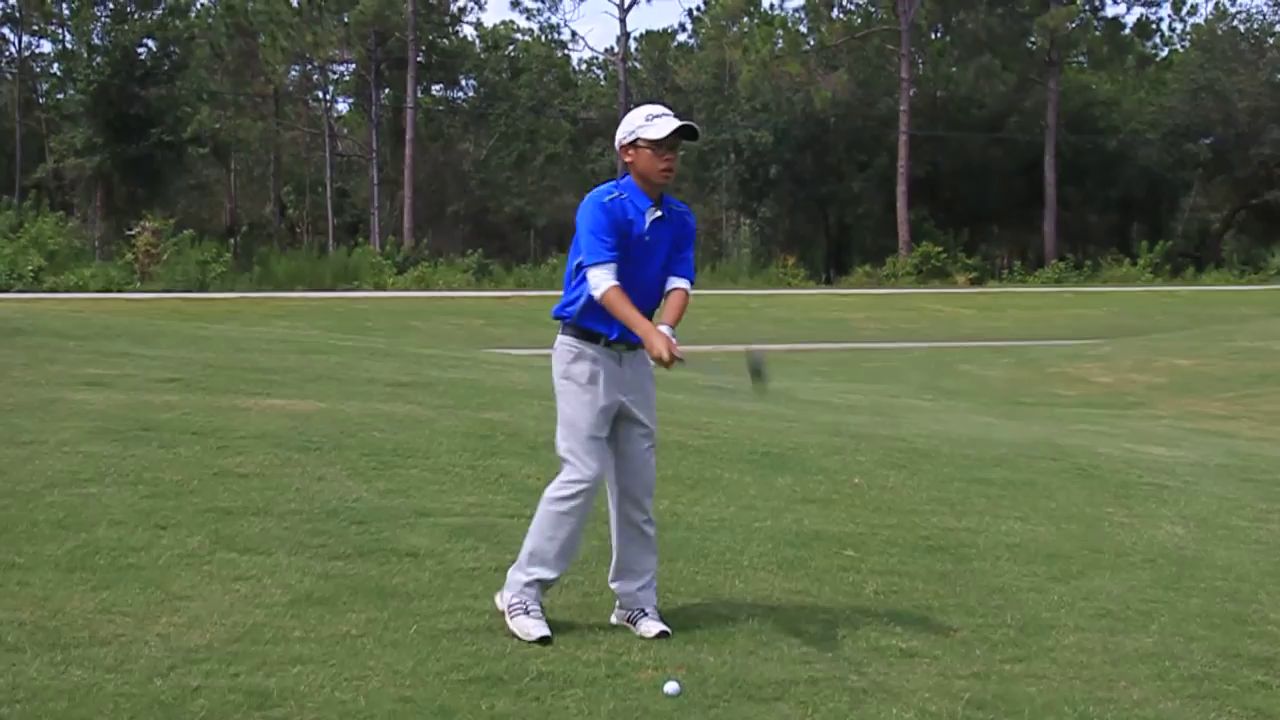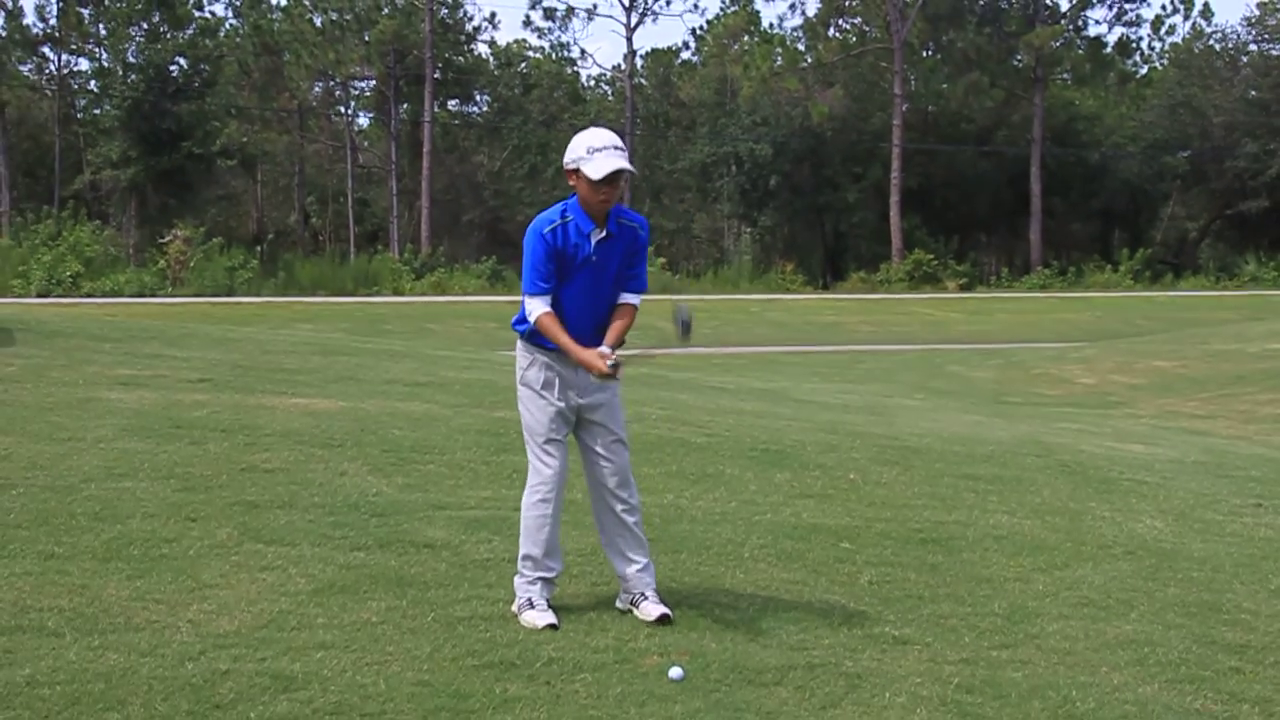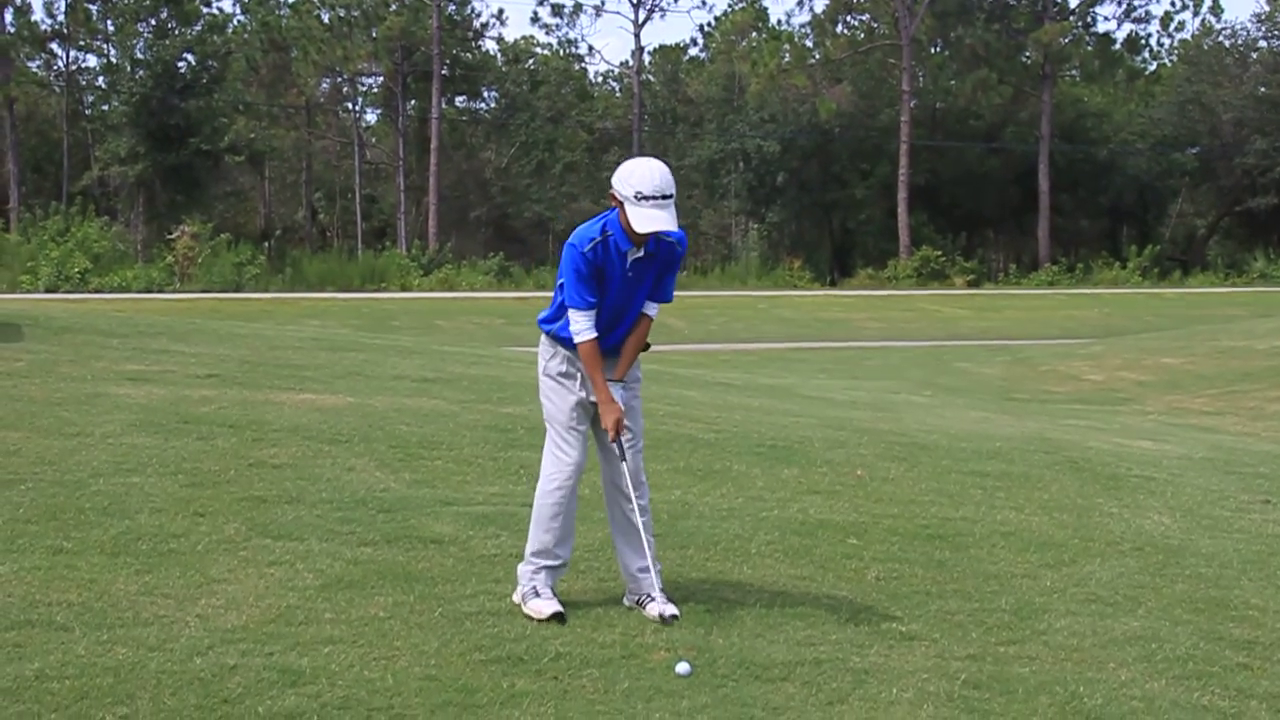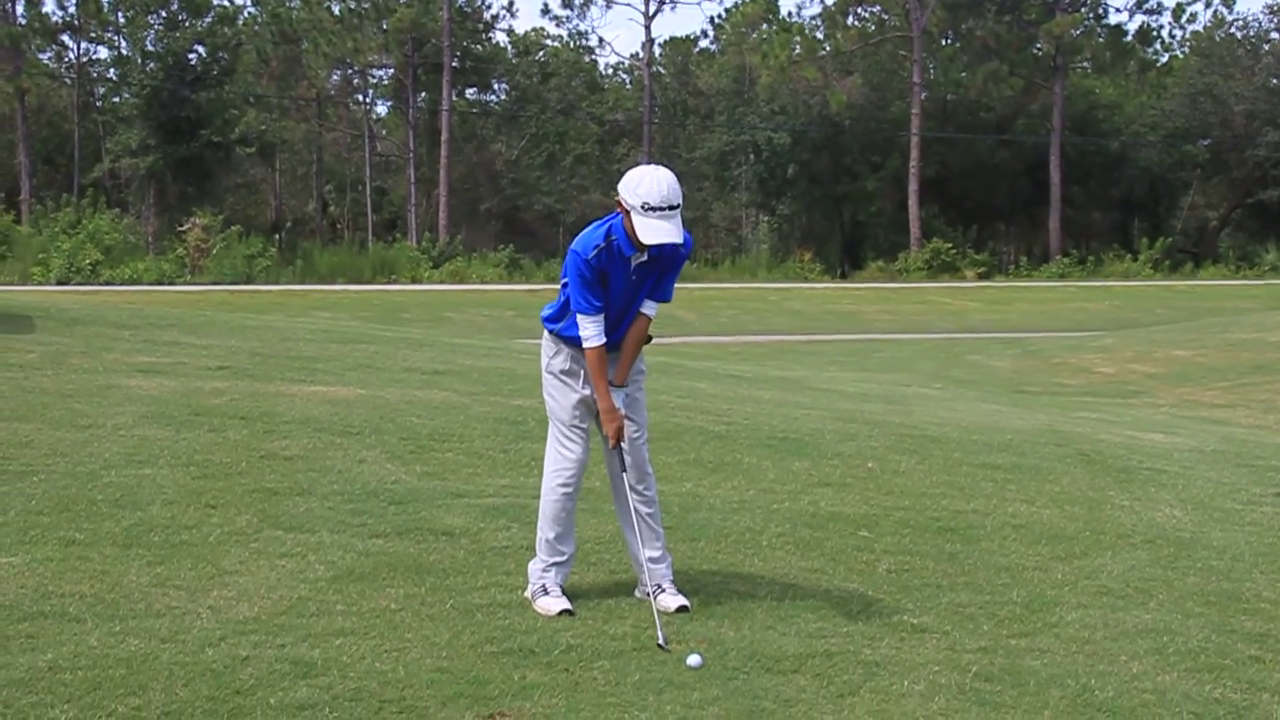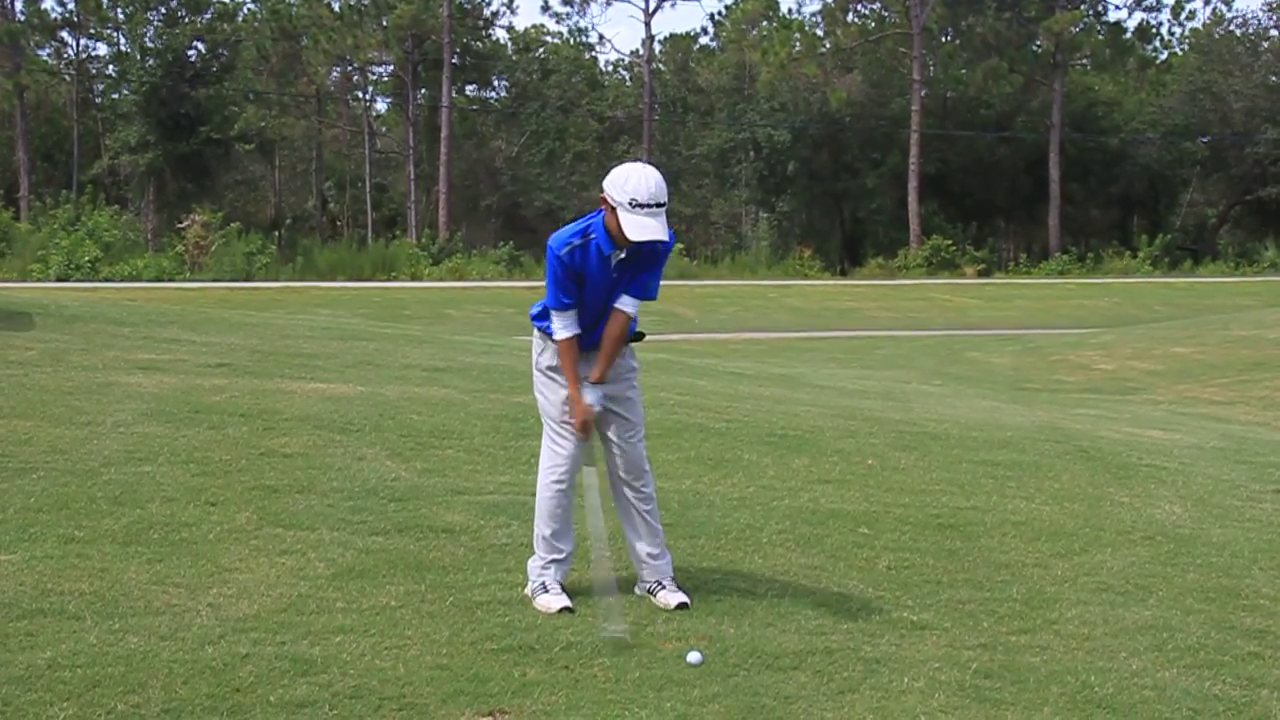
dt=0.5s
person 1, frame 1
left shoulder: (680, 219)
right shoulder: (602, 206)
left elbow: (679, 284)
right elbow: (601, 284)
left wrist: (665, 331)
right wrist: (647, 331)
left hip: (635, 360)
right hip: (583, 354)
left knee: (638, 481)
right knee: (581, 475)
left ankle: (635, 600)
right ankle: (522, 592)
person 1, frame 2
left shoulder: (635, 230)
right shoulder: (545, 230)
left elbow: (629, 299)
right elbow: (537, 308)
left wrist: (606, 348)
right wrist: (581, 354)
left hip: (597, 366)
right hip: (545, 363)
left knee: (615, 473)
right knee: (547, 476)
left ankle: (636, 585)
right ankle: (531, 590)
person 1, frame 3
left shoulder: (671, 245)
right shoulder: (584, 245)
left elbow: (647, 313)
right elbow: (581, 328)
left wrist: (618, 383)
right wrist: (603, 400)
left hip: (620, 361)
right hip: (567, 359)
left knee: (630, 472)
right knee: (564, 466)
left ankle: (643, 583)
right ankle: (536, 580)
person 1, frame 4
left shoulder: (675, 246)
right shoulder: (588, 250)
left elbow: (644, 315)
right elbow: (590, 334)
left wrist: (618, 387)
right wrist: (605, 405)
left hip: (624, 357)
right hip: (570, 355)
left knee: (636, 464)
right knee: (568, 462)
left ankle: (656, 576)
right ankle: (546, 577)
person 1, frame 5
left shoulder: (656, 245)
right shoulder: (567, 246)
left elbow: (622, 314)
right elbow: (562, 326)
left wrist: (596, 385)
right wrist: (573, 396)
left hip: (615, 356)
right hip: (561, 354)
left knee: (631, 464)
right knee: (560, 463)
left ankle: (655, 574)
right ankle: (544, 575)
